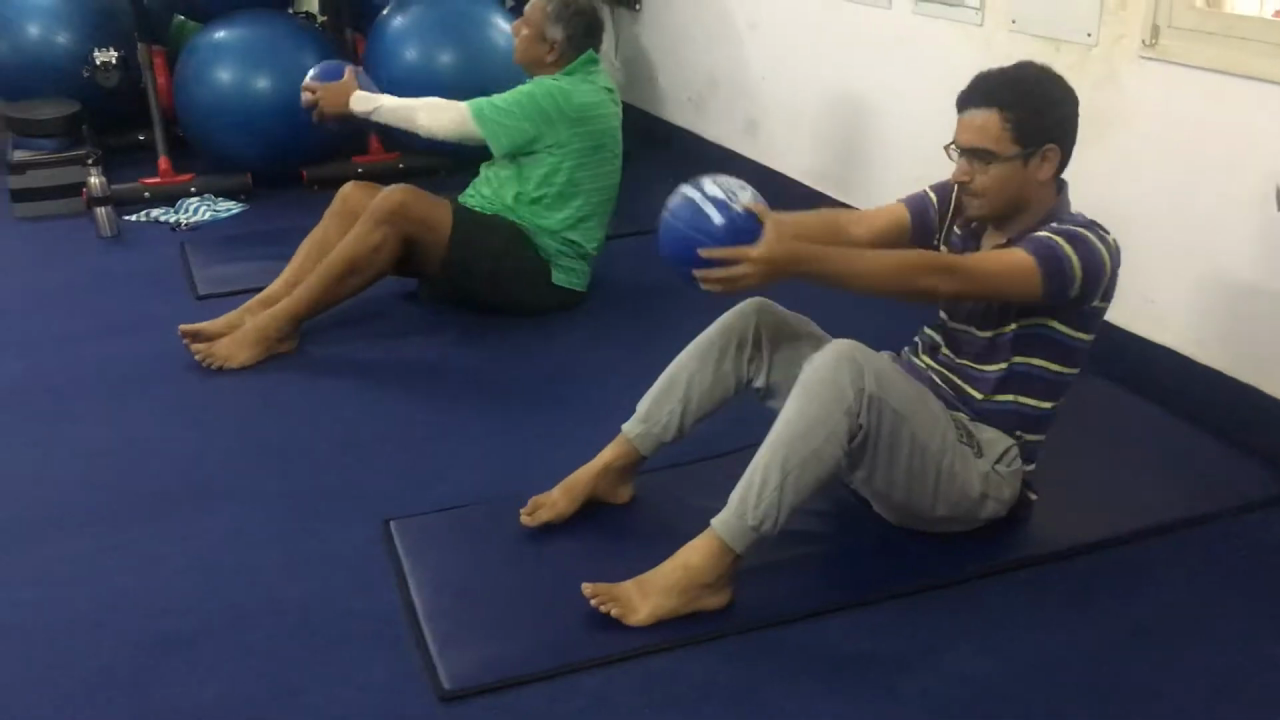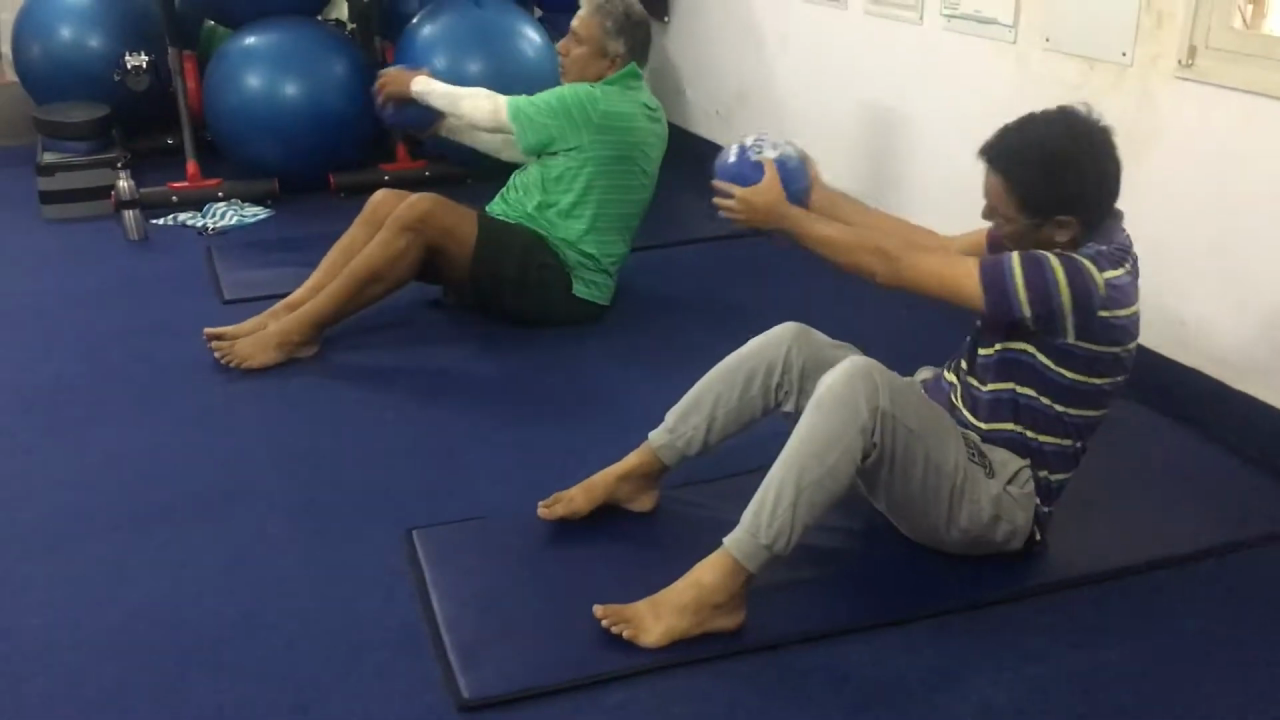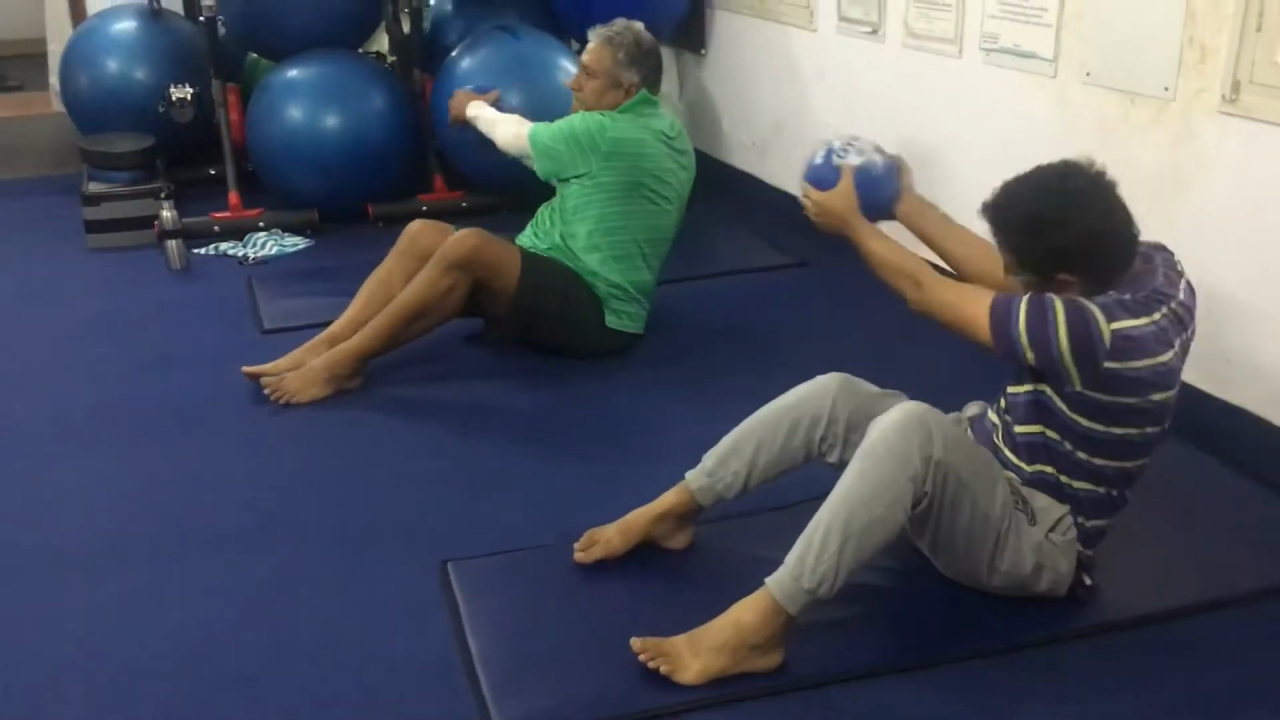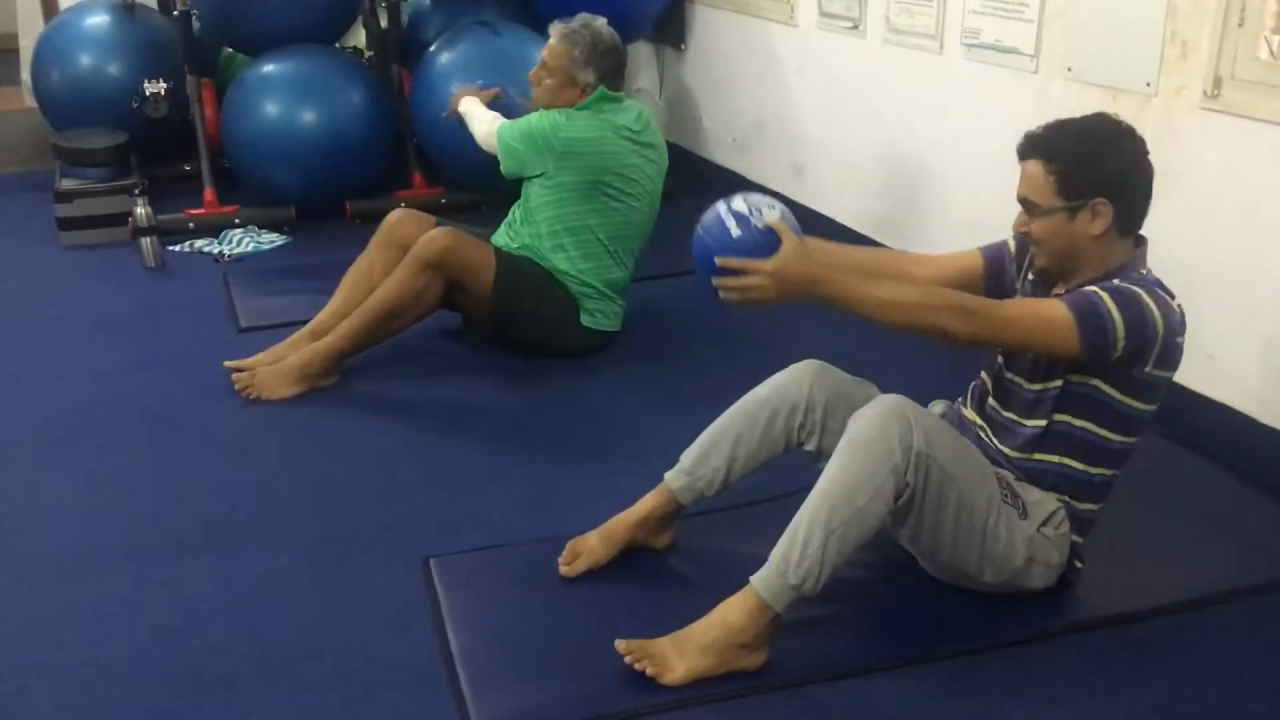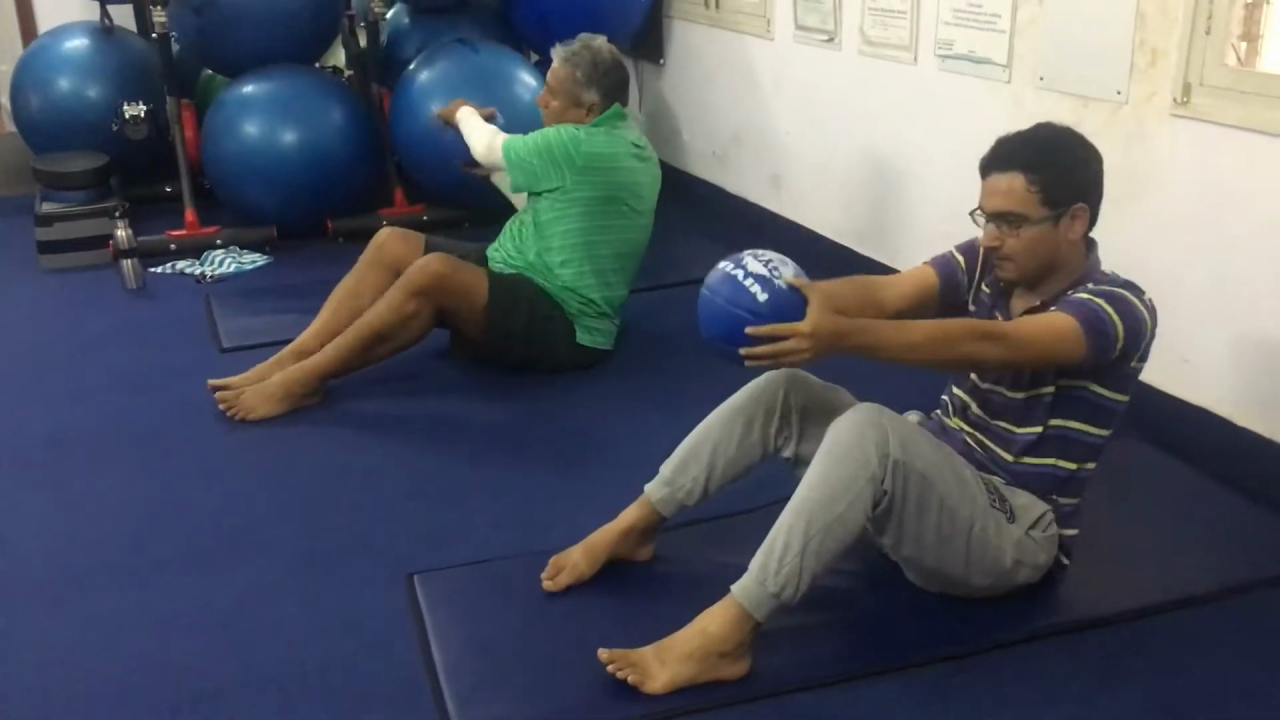
dt=1s
person 1, frame 1
left shoulder: (1085, 252)
right shoulder: (960, 204)
left elbow: (940, 275)
right elbow: (854, 229)
left wrist: (795, 261)
right wrist: (757, 230)
left hip: (972, 469)
right hip: (905, 410)
left knee: (844, 365)
right knee: (755, 321)
left ankle: (707, 566)
right ankle: (613, 466)
person 1, frame 2
left shoulder: (1069, 281)
right shoulder: (1089, 230)
left elbow: (895, 265)
right elbow: (946, 254)
left wrist: (782, 215)
right wrist: (823, 197)
left hip: (993, 499)
right hip: (946, 430)
left knee: (858, 381)
right knee: (791, 345)
left ankle: (719, 586)
right ankle: (636, 472)
person 1, frame 3
left shoulder: (1087, 329)
right shoulder: (1149, 265)
left elbow: (927, 291)
right elbow: (1010, 283)
left wrist: (851, 223)
right wrist: (907, 206)
left hip: (1037, 542)
left knee: (910, 427)
right knee: (835, 396)
left ankle: (758, 626)
right ankle: (671, 511)
person 1, frame 4
left shoulder: (1142, 312)
right shoulder: (1038, 259)
left elbow: (963, 320)
right elbow: (921, 271)
left wrist: (811, 282)
right wrist: (796, 253)
left hip: (1023, 535)
right hip: (954, 468)
left knee: (891, 420)
right knee: (809, 384)
left ankle: (742, 626)
right ankle: (649, 515)
person 1, frame 5
left shoulder: (1121, 311)
right shoulder: (985, 264)
left elbow: (986, 344)
right elbow: (888, 295)
left wrist: (841, 335)
left hip: (1008, 533)
right hip: (936, 472)
left knee: (867, 430)
right knee: (784, 391)
left ankle: (723, 635)
right ankle: (632, 527)
person 2, frame 1
left shoulder: (558, 99)
right shoulder: (579, 81)
left elbow: (452, 122)
right elbow: (471, 120)
left wrist: (355, 101)
right wrist: (369, 102)
left hip: (537, 269)
right hip: (512, 237)
left knee: (398, 203)
right knee: (355, 197)
left ankle: (275, 326)
right ankle: (261, 309)
person 2, frame 2
left shoulder: (591, 105)
right shoulder: (633, 102)
left elbow: (492, 112)
right elbow: (531, 149)
left wrist: (416, 85)
right wrist: (445, 126)
left hip: (559, 280)
right hip: (537, 248)
left knee: (423, 212)
right knee: (385, 204)
left ankle: (297, 331)
right ankle: (286, 313)
person 2, frame 3
left shoulder: (602, 134)
right shoulder: (667, 131)
left elbow: (518, 139)
left wrist: (474, 109)
left hip: (595, 313)
left knee: (469, 246)
right knee: (422, 236)
left ankle: (343, 363)
right ankle: (325, 346)
person 2, frame 4
left shoulder: (562, 133)
right shoulder: (638, 120)
left elbow: (492, 135)
left wrist: (468, 103)
left hip: (571, 313)
left knee: (442, 246)
right knee: (402, 226)
left ankle: (317, 363)
right ankle: (307, 341)
person 2, frame 5
left shoulder: (577, 146)
right shoulder: (624, 143)
left elbow: (490, 149)
left wrist: (464, 114)
right wrist: (494, 172)
left hip: (563, 326)
left knee: (434, 272)
right knee: (391, 244)
left ankle: (302, 382)
right ankle: (290, 360)
